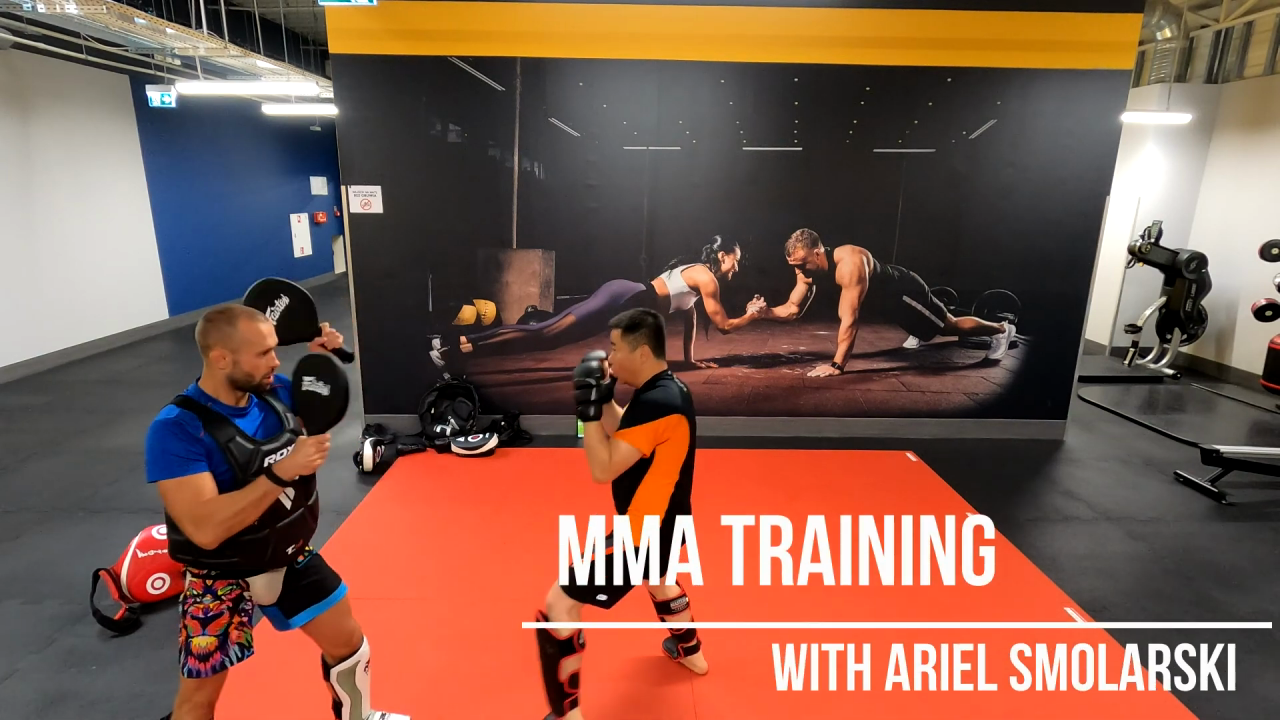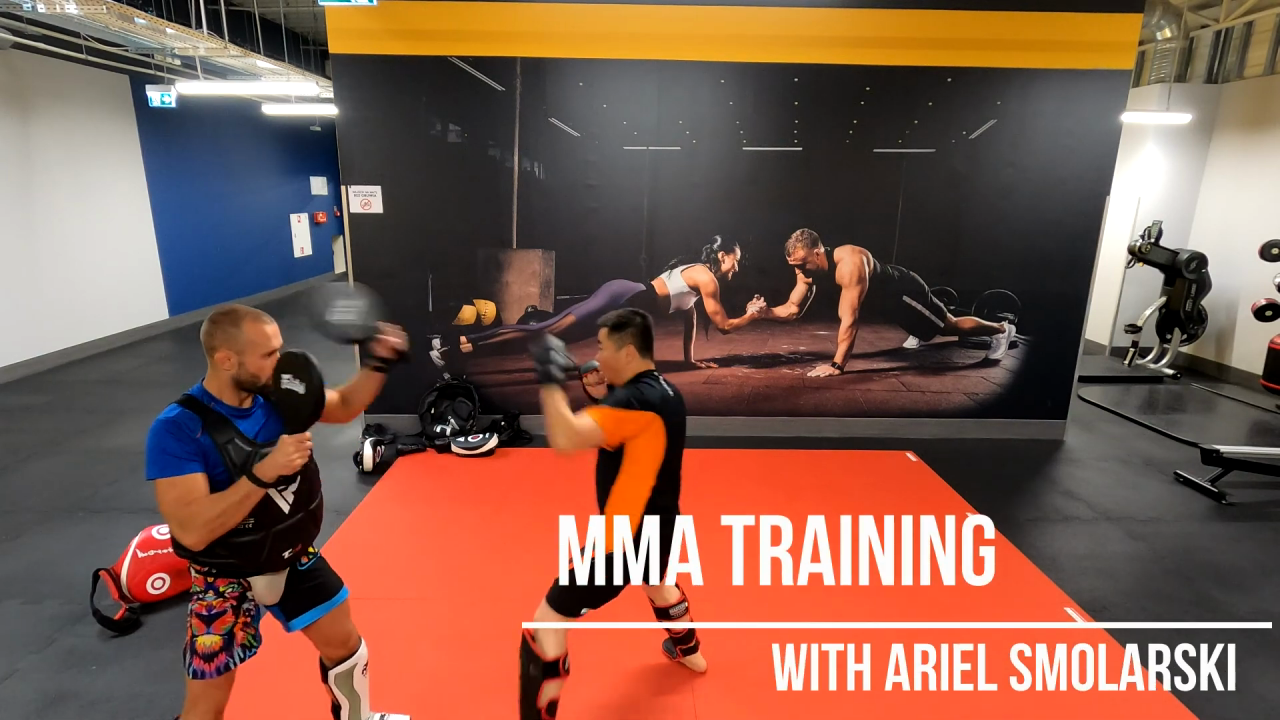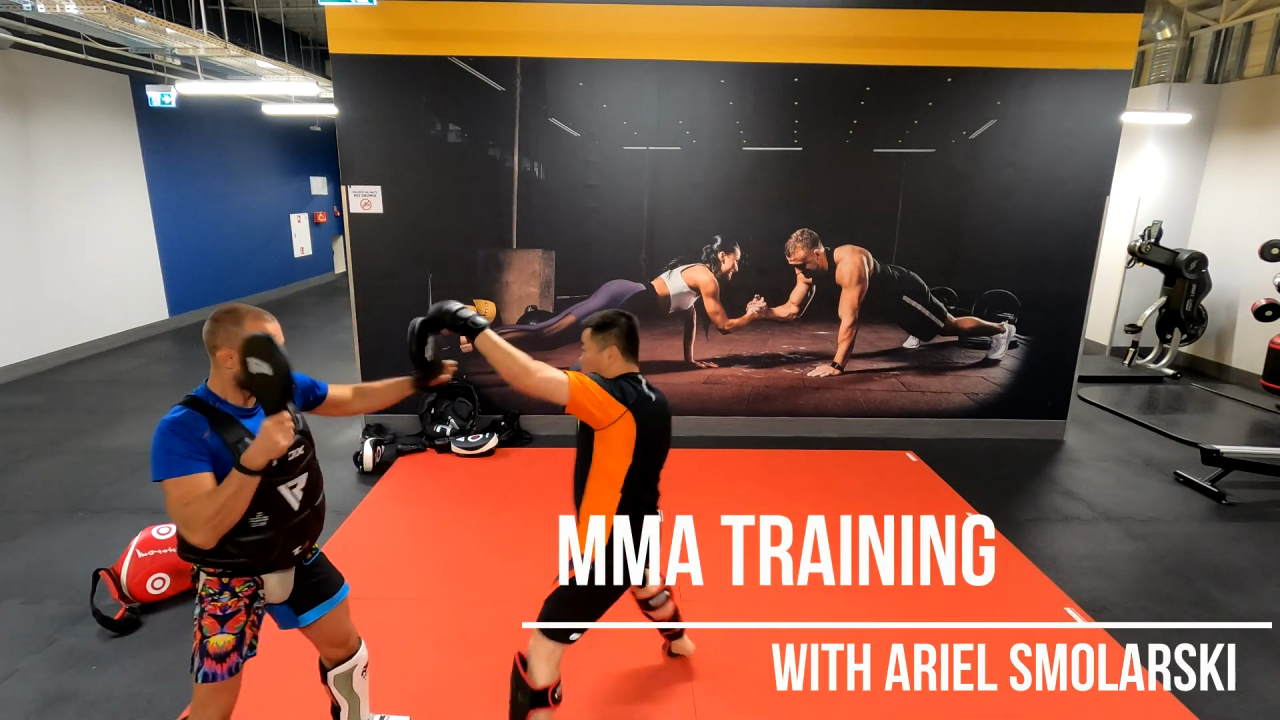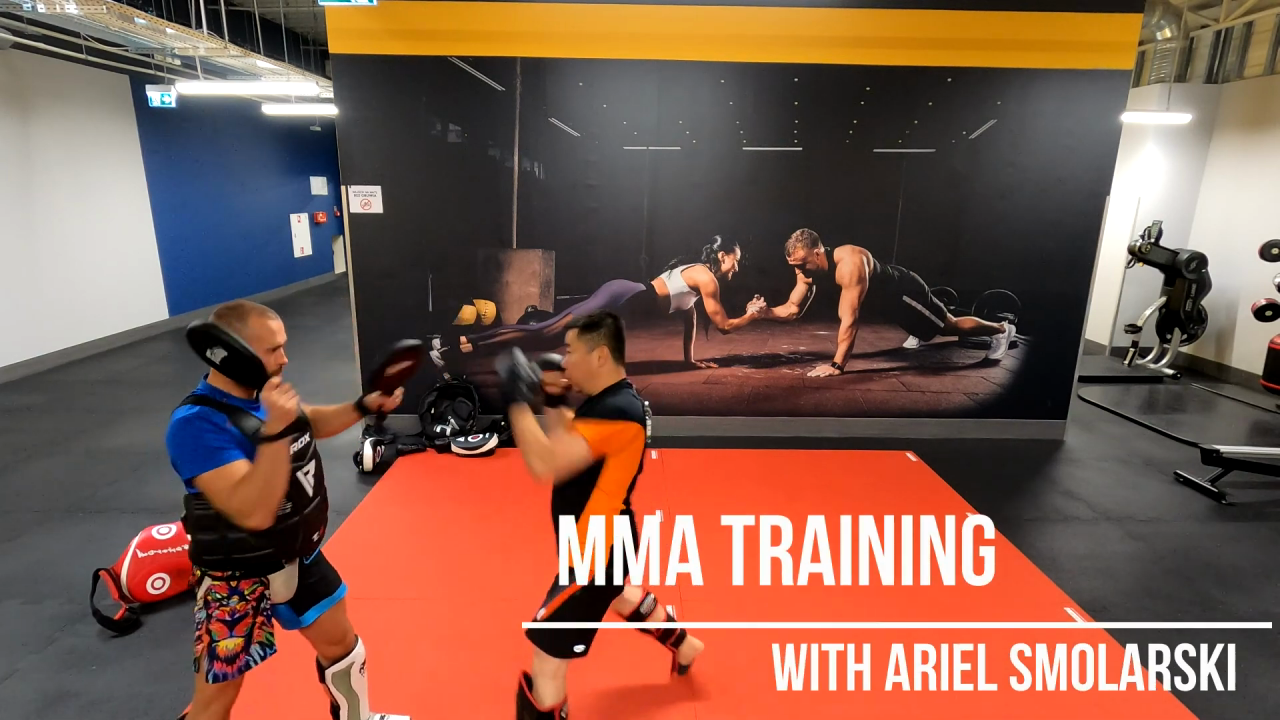
dt=0.1s
person 1, frame 1
left shoulder: (271, 389)
right shoulder: (175, 430)
right elbow: (205, 530)
right wrist: (282, 471)
left hip: (290, 559)
right hip: (222, 580)
left knee: (347, 641)
person 1, frame 2
right shoulder: (176, 429)
left elbow: (343, 407)
right elbow: (192, 532)
left wrist: (377, 364)
right wrist: (263, 473)
left hip: (294, 561)
right hip: (226, 580)
left knee: (345, 643)
person 1, frame 3
right shoulder: (181, 430)
left elbow: (353, 398)
right elbow: (201, 532)
left wrist: (418, 380)
right wrist: (252, 462)
left hip: (297, 558)
right hip: (234, 580)
left knee: (342, 645)
person 1, frame 4
left shoulder: (266, 387)
right shoulder: (195, 424)
left elbow: (308, 426)
right elbow: (256, 513)
left wrist: (366, 405)
right wrist: (275, 431)
left hip: (296, 558)
right hip: (236, 580)
left knee: (341, 644)
person 2, frame 1
left shoulder: (659, 404)
right shoulder: (661, 389)
left elbow: (604, 468)
right elbow: (618, 434)
left wrist: (590, 406)
right wrist: (603, 390)
left hip: (644, 529)
right hip: (666, 521)
left knee: (560, 607)
right knee: (657, 577)
right ankle: (690, 650)
person 2, frame 2
left shoulder: (635, 400)
right shoulder: (661, 390)
left elbow: (564, 439)
left wrist: (550, 380)
right wrist: (603, 396)
right hip: (659, 526)
left knee: (548, 622)
right knee: (656, 581)
right ankle: (689, 651)
person 2, frame 3
left shoulder: (612, 396)
right shoulder: (655, 400)
left elbow: (530, 377)
left wrist: (473, 325)
left hip: (607, 546)
right hip: (640, 533)
left knee: (540, 653)
right knee: (644, 580)
right ankle: (677, 640)
person 2, frame 4
left shoulder: (615, 412)
right shoulder: (606, 398)
left elbow: (546, 465)
right elbow: (563, 442)
left wrist: (518, 400)
right wrist: (552, 400)
right hip: (611, 540)
left knee: (547, 663)
right knee: (617, 594)
right ankle: (682, 644)
person 3, frame 1
left shoulder: (695, 272)
right shoulder: (707, 278)
left elbow: (689, 316)
right elbow: (723, 325)
left wrist: (690, 358)
right wrist: (751, 315)
left hip: (621, 296)
right hip: (622, 300)
left knee: (544, 332)
right knee: (545, 336)
left ankle: (458, 343)
right ankle: (459, 347)
person 3, frame 2
left shoulder: (694, 271)
right shoulder: (706, 278)
left elbow: (689, 317)
right elbow: (724, 325)
left wrist: (690, 358)
right wrist: (752, 314)
left hip: (621, 295)
right hip: (623, 299)
left knee: (544, 332)
right knee: (546, 335)
left ankle: (459, 342)
right ankle: (459, 346)
person 3, frame 3
left shoulder: (698, 273)
right shoulder: (707, 278)
left elbow: (690, 315)
right elbow: (724, 325)
left wrist: (690, 359)
right wrist: (752, 314)
left hip: (624, 295)
right hip: (623, 300)
left knee: (549, 333)
right knee: (548, 335)
left ankle: (467, 341)
right ankle: (464, 345)
person 3, frame 4
left shoulder: (692, 273)
right shoulder: (707, 278)
left elbow: (690, 317)
right elbow: (723, 325)
left wrist: (689, 358)
right wrist: (751, 315)
left hip: (619, 296)
right hip: (622, 301)
left knee: (543, 334)
right knee: (545, 336)
left ankle: (461, 341)
right ankle: (460, 346)
person 4, frame 1
left shoulder: (849, 264)
right shoulder: (808, 269)
left elbow: (849, 319)
right elbow: (793, 309)
left wrist: (837, 365)
right wrist: (764, 312)
left hip: (904, 290)
right hip: (887, 294)
left knee: (949, 326)
left ankle: (1001, 330)
right ankle: (920, 334)
person 4, frame 2
left shoulder: (849, 264)
right shoulder: (808, 269)
left elbow: (849, 319)
right elbow: (792, 309)
left wrist: (837, 365)
right wrist: (764, 312)
left hip: (904, 290)
right hip: (886, 294)
left knee: (949, 326)
left ankle: (1001, 330)
right ankle: (919, 333)
person 4, frame 3
left shoulder: (849, 264)
right shoulder: (808, 268)
left elbow: (849, 319)
right elbow: (793, 309)
left wrist: (837, 365)
right wrist: (764, 312)
left hip: (904, 290)
right hip: (886, 294)
left knee: (948, 327)
left ankle: (1001, 330)
right ankle: (918, 334)
person 4, frame 4
left shoulder: (849, 264)
right shoulder: (808, 268)
left elbow: (849, 319)
right elbow: (793, 309)
left wrist: (837, 365)
right wrist: (764, 312)
left hip: (904, 290)
right hip: (886, 294)
left knee: (948, 327)
left ankle: (1001, 330)
right ankle: (919, 334)
